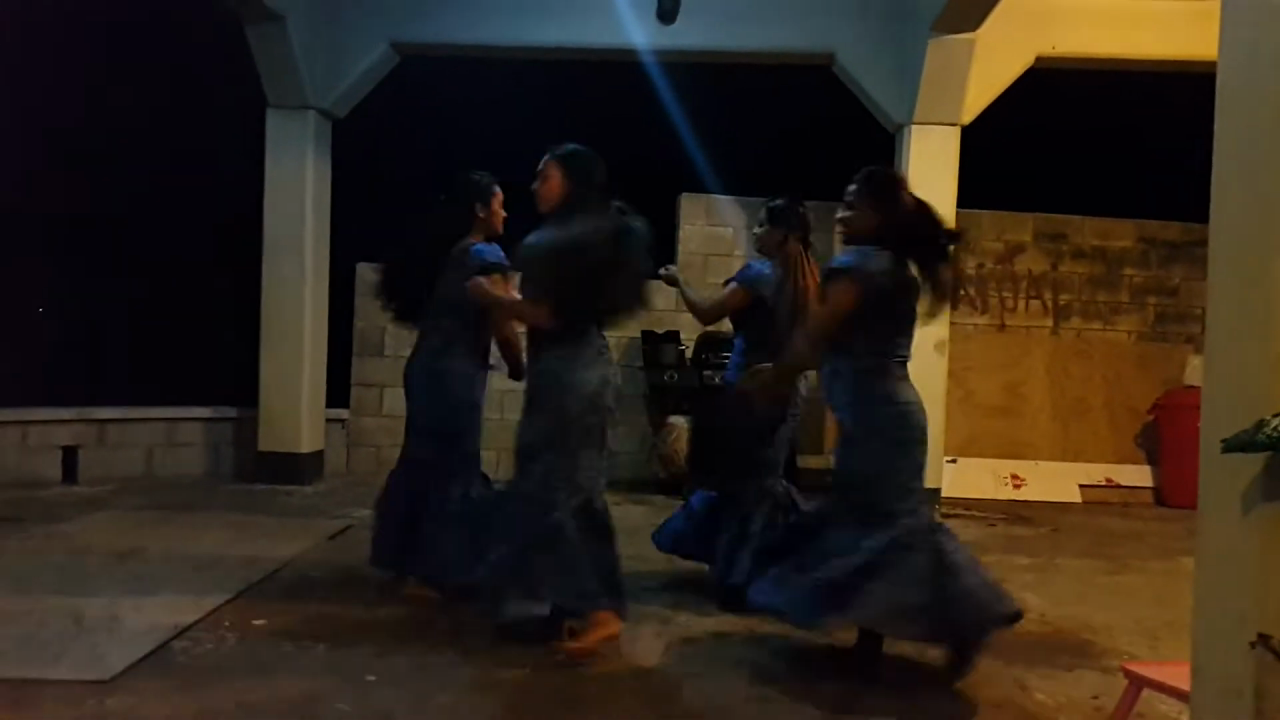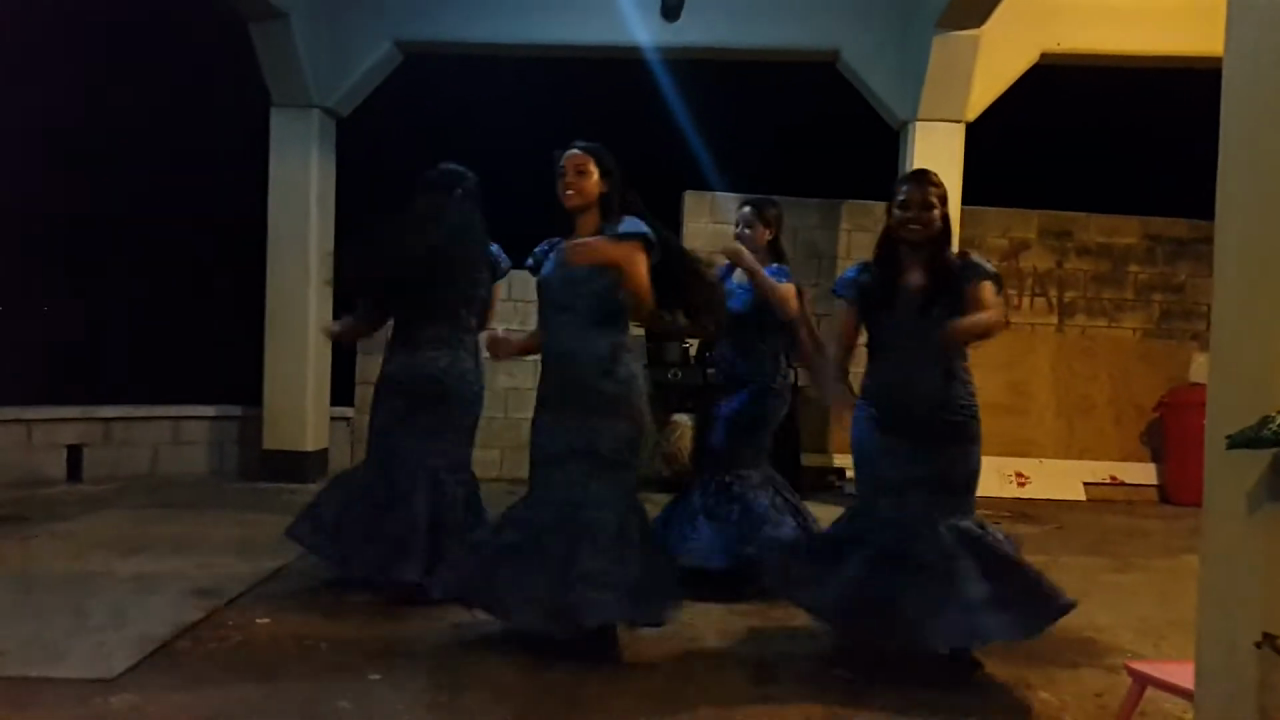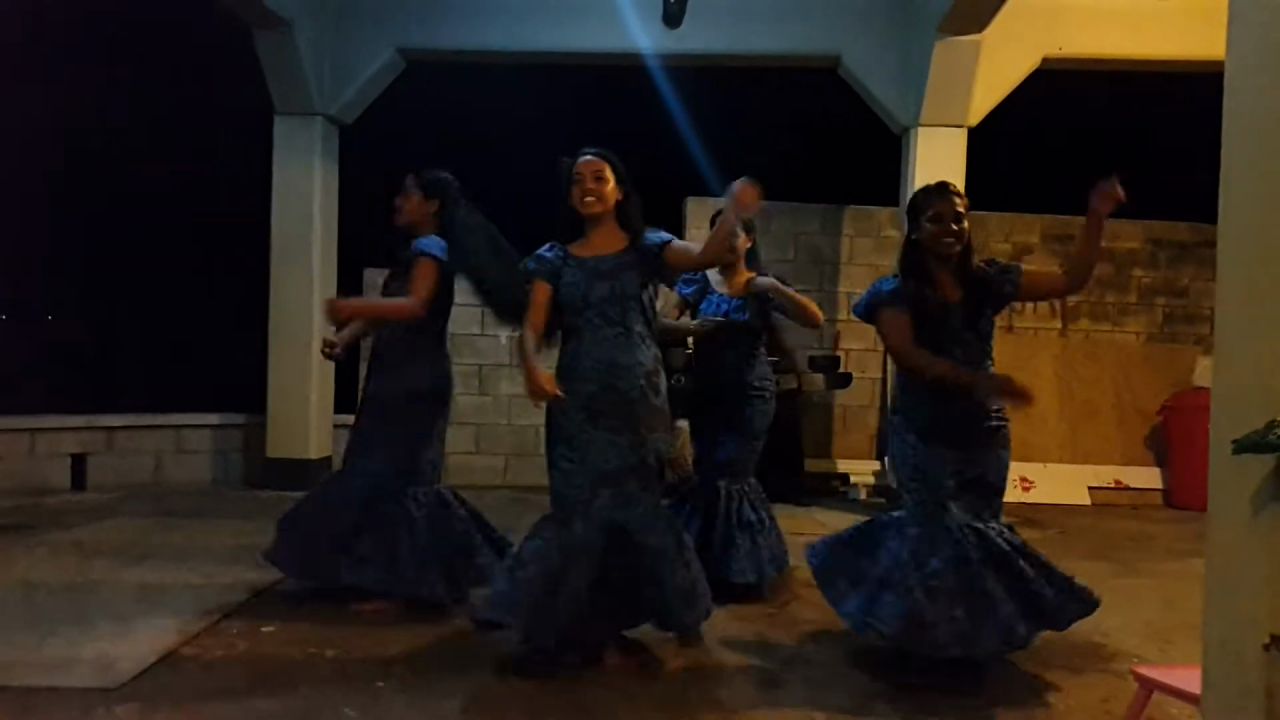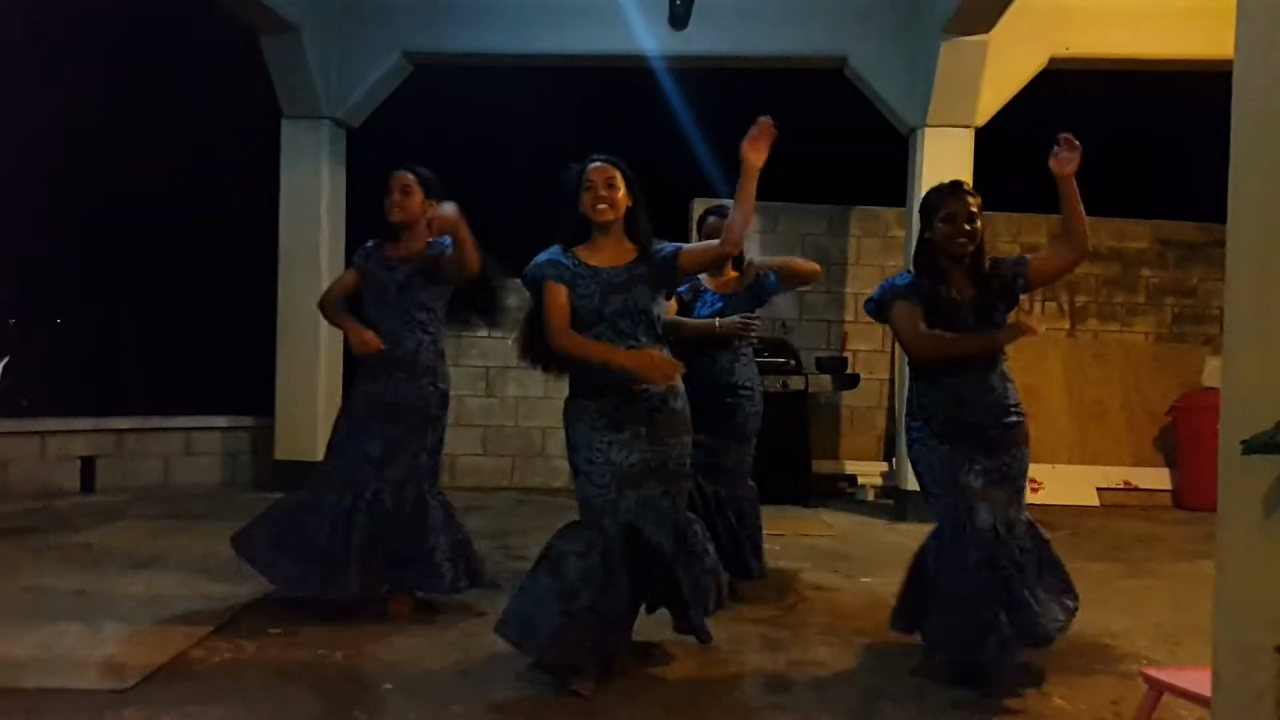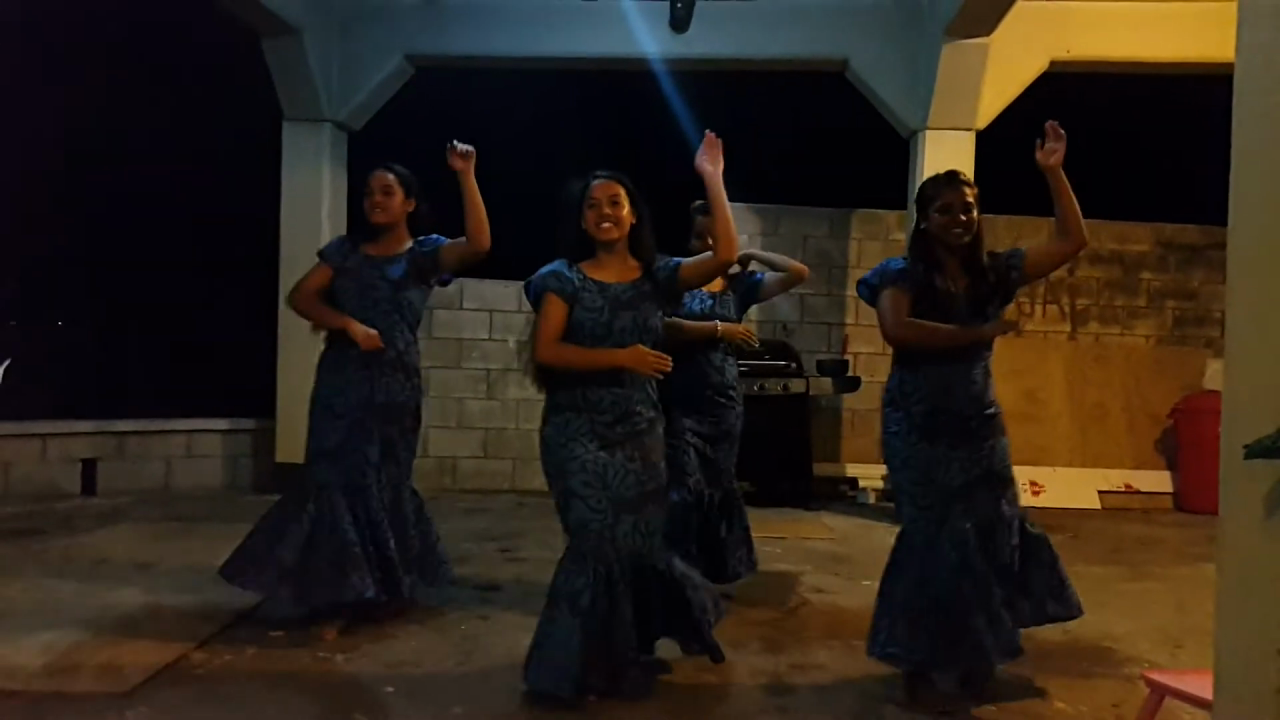
dt=0.3s
person 1, frame 1
left shoulder: (547, 243)
right shoulder: (605, 240)
left elbow: (544, 318)
left hip: (562, 382)
right hip: (592, 376)
left knee: (546, 493)
right knee: (569, 491)
left ankle: (599, 611)
right ankle: (570, 604)
person 1, frame 2
left shoulder: (625, 234)
right shoulder: (551, 252)
left elbow: (645, 306)
left wrist: (619, 260)
right wrist: (514, 343)
left hip: (611, 388)
right hip: (560, 391)
left knee: (604, 499)
right knee: (555, 498)
left ankle: (603, 623)
right ankle: (562, 617)
person 1, frame 3
left shoulder: (647, 249)
right shoulder: (553, 260)
left elbow: (708, 258)
right elbow: (534, 324)
left wrist: (733, 215)
right wrist: (532, 366)
left hip: (640, 400)
right hip: (578, 404)
left knee: (633, 512)
right knee: (581, 514)
left ankle: (606, 624)
right ankle: (568, 631)
person 1, frame 4
left shoulder: (657, 259)
right shoulder: (559, 264)
left elbow: (728, 247)
right elbow: (557, 336)
left wrist: (749, 170)
right wrist: (627, 359)
left hip: (659, 409)
right hip: (596, 409)
left knee: (653, 518)
right knee: (607, 521)
left ankle: (610, 637)
right ankle: (587, 646)
person 1, frame 5
left shoulder: (658, 277)
right shoulder: (562, 279)
left elbow: (725, 256)
right elbow: (543, 352)
left wrist: (712, 180)
right wrist: (620, 357)
left hip: (638, 430)
right hip: (576, 430)
left knee: (639, 541)
right knee: (598, 542)
left ankle: (622, 654)
right ankle: (586, 665)
person 2, frame 1
left shoulder: (860, 264)
right shoulder: (899, 268)
left elbow: (816, 334)
left wrist: (774, 376)
right wrist: (781, 371)
left hip: (872, 415)
right hip: (891, 409)
left knee: (880, 523)
right knee: (865, 520)
right ankle: (872, 634)
person 2, frame 2
left shoulder: (963, 271)
right shoulder: (868, 277)
left elbow: (993, 316)
right elbow: (845, 339)
left wrist: (969, 327)
right wrist: (838, 378)
left hip: (948, 421)
right hip: (883, 421)
left knee: (949, 525)
right knee: (884, 523)
left ankle: (955, 637)
right ankle: (884, 633)
person 2, frame 3
left shoulder: (990, 280)
right shoulder: (896, 291)
left elbow: (1070, 280)
right elbow: (908, 356)
left wrist: (1096, 221)
right wrist: (980, 379)
left hip: (983, 431)
right hip: (921, 432)
left knee: (977, 529)
right knee: (942, 529)
left ankle: (973, 634)
right ankle: (925, 633)
person 2, frame 4
left shoulder: (1000, 278)
right shoulder: (909, 288)
left elbow: (1074, 250)
right elbow: (917, 344)
left wrist: (1066, 181)
right wrist: (993, 339)
left hip: (1003, 430)
right hip: (940, 435)
left knee: (1004, 531)
right knee: (971, 533)
left ankle: (992, 645)
right ankle: (962, 652)
person 2, frame 5
left shoulder: (995, 272)
right shoulder: (902, 275)
left elbow: (1072, 242)
right elbow: (896, 331)
left wrist: (1053, 172)
right wrist: (976, 333)
left hip: (979, 425)
right hip: (917, 428)
left knee: (994, 531)
right knee: (936, 541)
left ankle: (974, 654)
right ankle: (918, 670)
person 3, frame 1
left shoulder: (441, 255)
right shoulder: (487, 256)
right elbow: (503, 326)
right wrist: (519, 367)
left hip: (426, 369)
right hip: (453, 376)
left knee: (429, 464)
right knee: (451, 471)
left ankle: (408, 556)
right ankle: (432, 569)
person 3, frame 2
left shoulder: (403, 248)
right shoulder: (487, 256)
left elbow: (375, 312)
left wrist: (341, 331)
left hip: (406, 372)
right hip: (461, 374)
left knee: (395, 469)
right knee: (446, 472)
left ankle: (392, 572)
right ankle: (435, 575)
person 3, frame 3
left shoulder: (429, 248)
right shoulder: (422, 250)
left elbow: (413, 307)
right elbow: (390, 313)
left wrist: (355, 308)
right wrist: (343, 336)
left hip: (408, 381)
right hip: (408, 379)
left knee: (389, 477)
right knee: (406, 477)
left ankle: (391, 584)
person 3, frame 4
left shoulder: (440, 250)
right shoulder: (373, 252)
left elbow: (470, 265)
right elbow: (331, 299)
left wrist: (457, 225)
right wrist: (353, 327)
left hip: (419, 386)
right hip: (372, 382)
left knee: (405, 483)
right knee: (351, 477)
left ankle: (408, 582)
right ankle: (356, 579)
person 3, frame 5
left shoulder: (427, 255)
right shoulder: (344, 251)
left elbow: (479, 245)
right elbow: (300, 297)
left wrist: (468, 178)
right wrist: (349, 326)
left hip: (396, 388)
right hip: (341, 383)
left knee: (385, 487)
right knee: (335, 484)
left ankle: (389, 588)
right ankle: (335, 597)
person 4, frame 1
left shoulder: (759, 272)
right shoulder: (804, 277)
left elbow: (708, 313)
left wrist: (677, 282)
right hip: (783, 393)
left knee: (736, 479)
right knee: (762, 480)
left ankle: (740, 577)
person 4, frame 2
left shoulder: (776, 275)
right shoulder: (730, 272)
left elbow: (789, 312)
left wrist: (750, 266)
left hip: (759, 386)
right hip: (735, 384)
left knee: (726, 466)
right knee: (742, 467)
left ankle: (730, 563)
person 4, frame 3
left shoulder: (762, 288)
right shoulder: (696, 281)
left elbow: (815, 319)
right elbow: (665, 323)
left wrist: (773, 286)
right wrist: (691, 326)
left hip: (751, 397)
right hip: (706, 396)
left knee: (724, 477)
right knee: (714, 476)
left ankle: (731, 573)
right ankle: (745, 568)
person 4, frame 4
left shoulder: (752, 283)
right shoulder: (685, 281)
left elbow: (813, 272)
right elbow: (665, 324)
left wrist: (761, 265)
right wrist: (718, 326)
left hip: (738, 397)
right hip: (692, 396)
left knee: (727, 481)
right knee: (695, 479)
left ankle: (725, 569)
person 4, frame 5
left shoulder: (739, 284)
left elbow: (798, 273)
right elbow: (663, 327)
left wrist: (754, 254)
right wrist: (719, 329)
left hip: (723, 399)
right hip: (678, 400)
left knee: (716, 486)
right knee: (685, 488)
left ankle: (707, 573)
